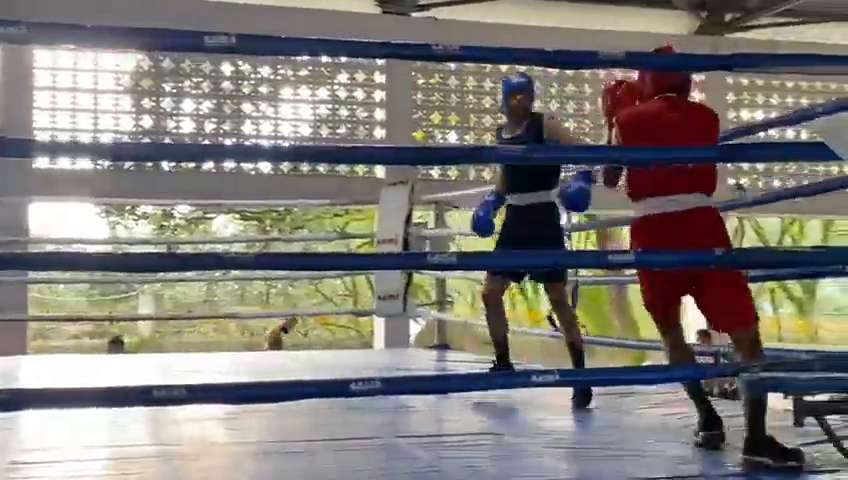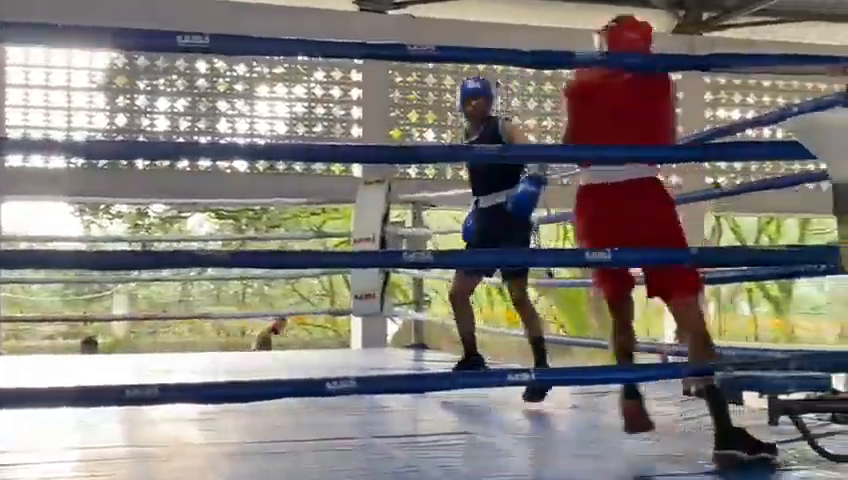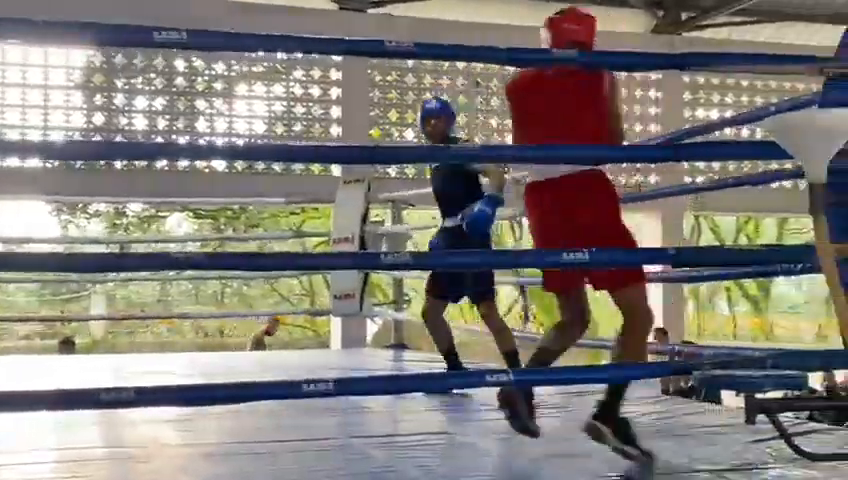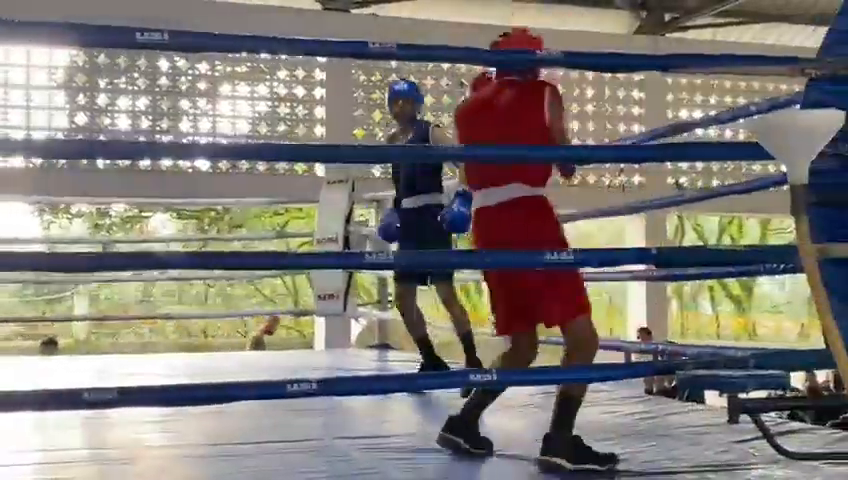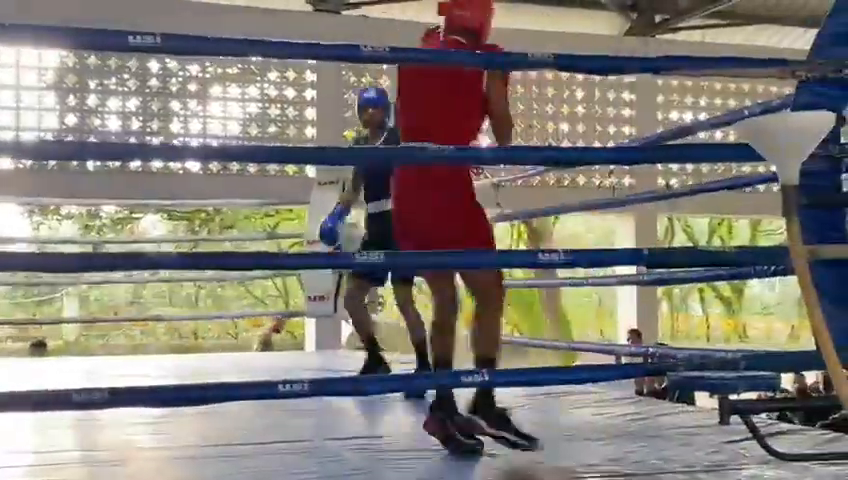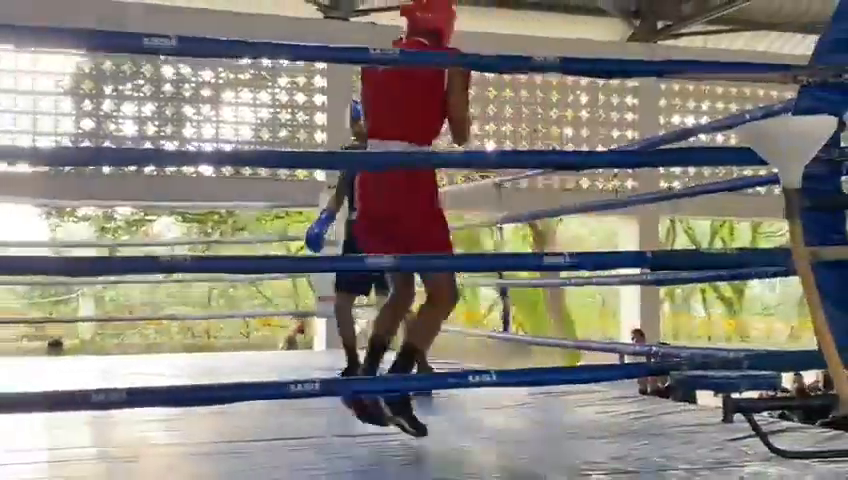
dt=0.1s
person 1, frame 1
left shoulder: (627, 120)
right shoulder: (708, 118)
left elbow: (610, 179)
left hip: (651, 235)
right hip: (700, 228)
left knee: (671, 335)
right knee: (747, 342)
left ankle: (708, 418)
right ankle: (757, 439)
person 1, frame 2
left shoulder: (582, 88)
right shoulder: (660, 84)
left elbow: (571, 147)
right elbow: (667, 146)
left hip: (597, 206)
right hip: (646, 200)
left knee: (618, 310)
right knee: (690, 316)
left ankle: (631, 398)
right ankle: (724, 430)
person 1, frame 3
left shoulder: (520, 84)
right shoulder: (598, 76)
right elbow: (615, 142)
left hip: (542, 199)
right hip: (586, 193)
left knee: (574, 319)
right knee: (637, 314)
left ankle: (521, 387)
right ankle: (610, 412)
person 1, frame 4
left shoulder: (469, 107)
right shoulder: (543, 94)
right elbow: (566, 167)
left hip: (486, 225)
right hip: (528, 220)
left knee: (523, 346)
right knee: (582, 337)
left ankle: (463, 421)
right ankle: (560, 438)
person 1, frame 5
left shoulder: (413, 62)
right shoulder: (485, 65)
right elbow: (503, 137)
left hip: (407, 183)
right hip: (446, 182)
left knee: (445, 300)
right knee: (488, 293)
left ankle: (443, 409)
right ankle: (485, 405)
person 1, frame 6
left shoulder: (376, 66)
right shoulder: (449, 65)
right elbow: (460, 133)
left hip: (373, 179)
right hip: (407, 182)
left knee: (401, 292)
right knee: (443, 293)
left ankle: (365, 382)
right ankle: (395, 386)
person 2, frame 1
left shoulder: (544, 124)
right shoulder: (502, 134)
left wrist: (583, 177)
right wrist: (491, 203)
left hip: (543, 216)
right hip: (517, 220)
left knee: (557, 299)
right knee: (490, 294)
left ankle: (581, 375)
right ankle: (503, 365)
person 2, frame 2
left shoulder: (501, 127)
right shoulder: (469, 134)
left wrist: (532, 183)
left hip: (510, 217)
right hip: (486, 219)
left knee: (517, 294)
right knee: (458, 293)
left ankle: (541, 367)
right ankle: (472, 359)
person 2, frame 3
left shoulder: (460, 149)
right shoulder: (435, 160)
left elbow: (497, 174)
left wrist: (488, 203)
left hip: (471, 239)
right hip: (453, 239)
left knee: (488, 312)
right knee: (430, 313)
right ankle: (456, 370)
person 2, frame 4
left shoulder: (431, 133)
right shoulder: (393, 141)
left wrist: (461, 197)
right wrist: (392, 214)
left hip: (433, 218)
right hip: (412, 222)
left knee: (446, 294)
right knee: (403, 299)
left ankle: (473, 364)
right ankle: (432, 361)
person 2, frame 5
left shoulder: (401, 138)
right shoulder: (359, 145)
right wrist: (336, 215)
left hip: (394, 223)
right hip: (375, 225)
left knee: (403, 299)
right knee: (352, 295)
left ankle: (424, 367)
right ankle: (374, 358)
person 2, frame 6
right shoulder: (349, 152)
right elbow: (339, 194)
right wrist: (323, 220)
right hip: (355, 234)
right knee: (342, 305)
left ankle: (420, 362)
right ankle: (353, 364)
